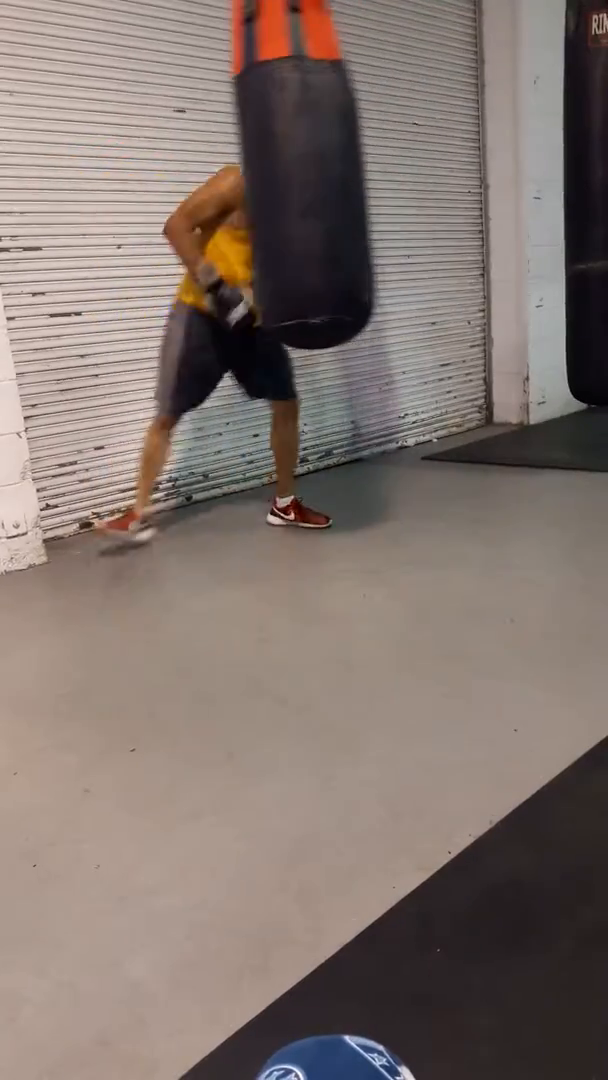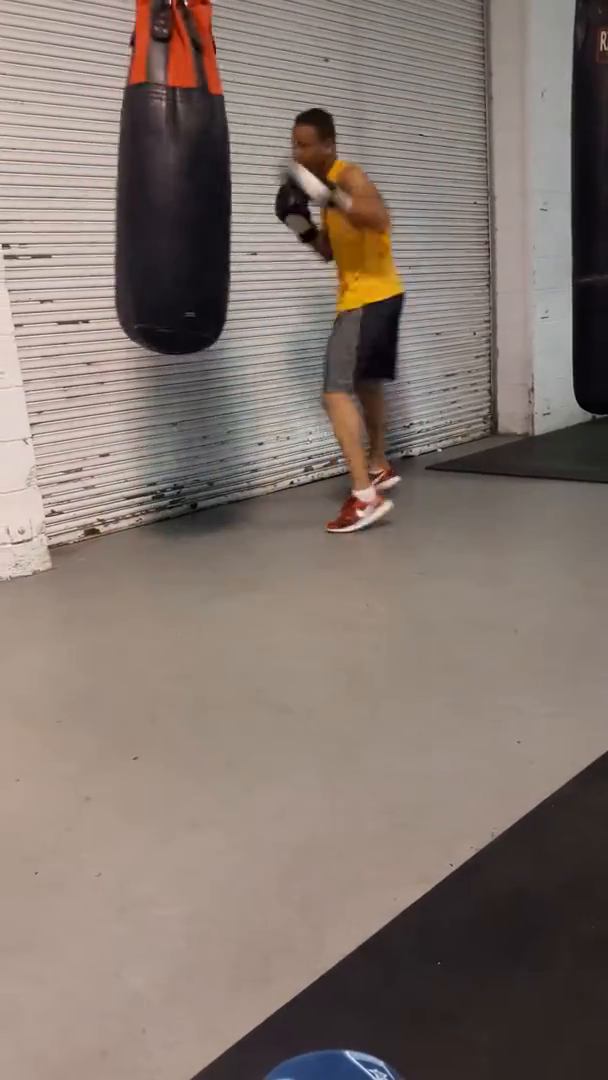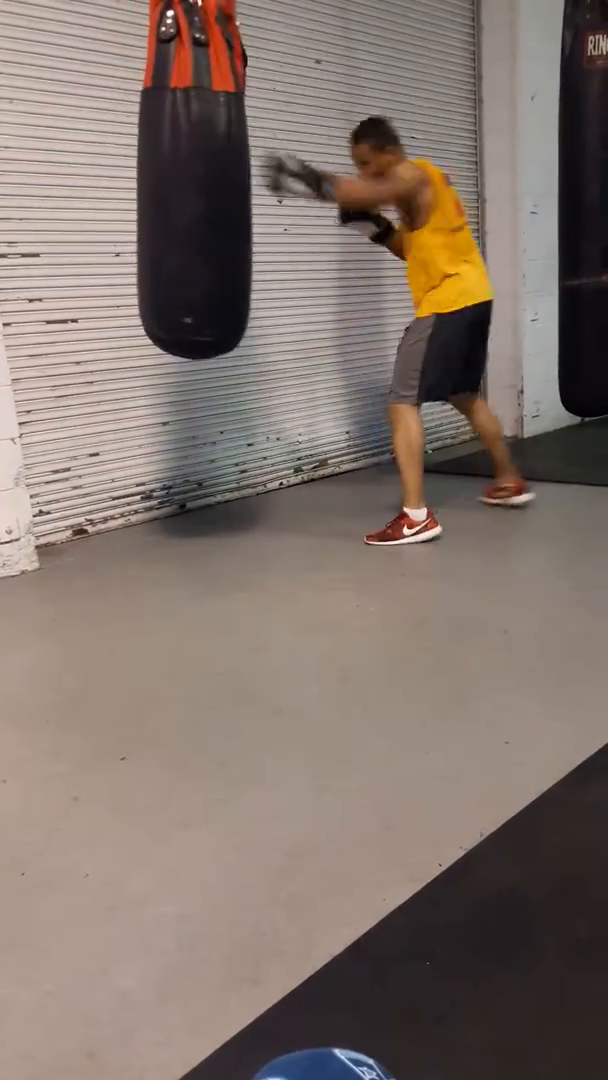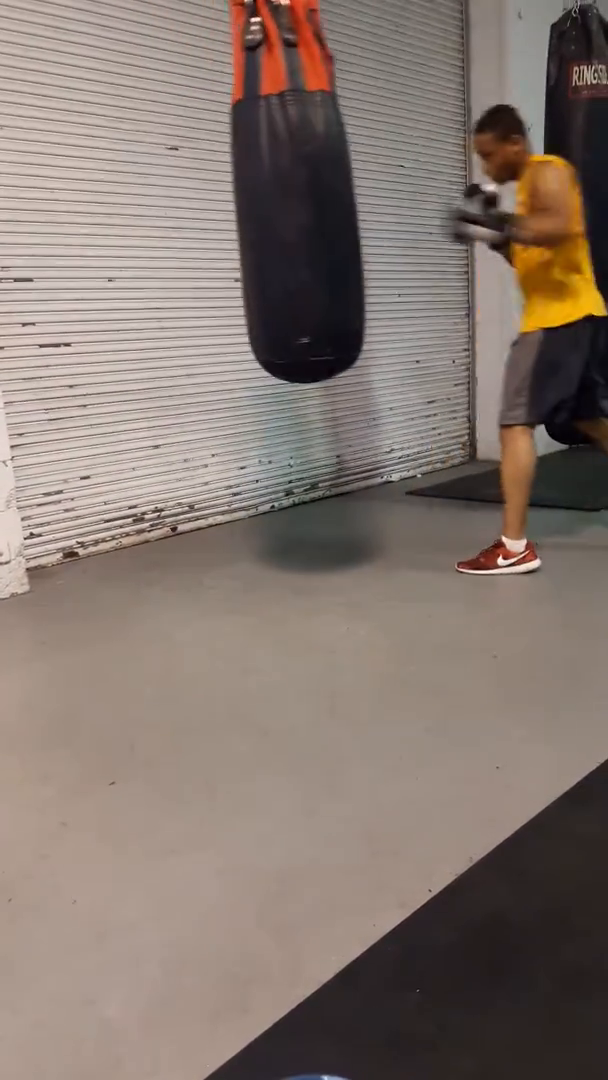
dt=0.7s
person 1, frame 1
right shoulder: (239, 183)
right elbow: (177, 227)
right wrist: (215, 285)
left hip: (248, 319)
right hip: (202, 312)
left knee: (286, 404)
right knee: (169, 413)
left ankle: (284, 502)
right ankle: (138, 511)
person 1, frame 2
left shoulder: (349, 176)
right shoulder: (315, 186)
left elbow: (377, 219)
left wrist: (328, 193)
right wrist: (302, 225)
left hip: (370, 299)
right hip: (378, 297)
left knee: (337, 393)
right knee: (366, 383)
left ankle: (366, 496)
right ankle: (380, 468)
person 1, frame 3
left shoulder: (412, 173)
right shoulder: (425, 180)
left elbow: (363, 193)
left wrist: (310, 180)
right wrist: (378, 228)
left hip: (449, 307)
right hip: (474, 300)
left knee: (403, 404)
right knee: (467, 397)
left ankle: (416, 515)
right ankle: (511, 480)
person 1, frame 4
left shoulder: (550, 173)
right shoulder: (536, 182)
left elbow: (560, 229)
left wrist: (500, 224)
right wrist: (501, 237)
left hip: (557, 318)
left knee: (515, 424)
left ankle: (515, 546)
